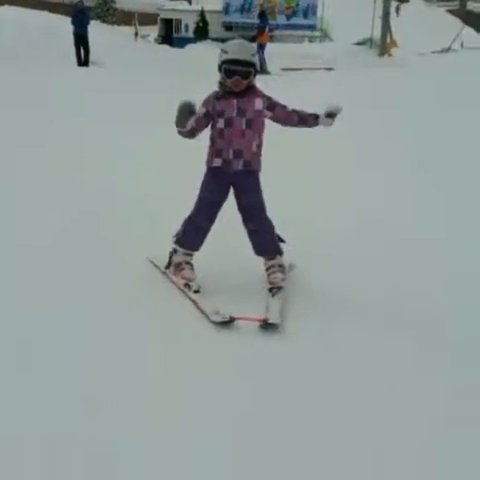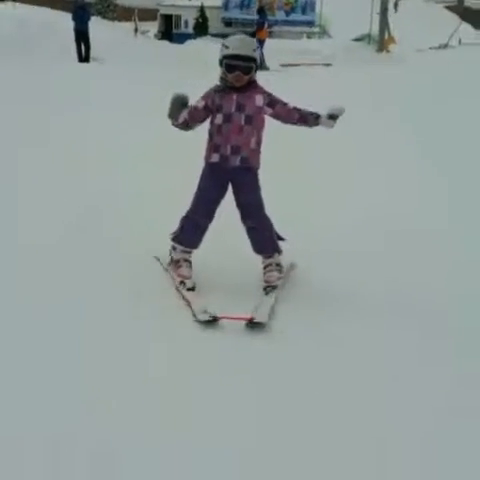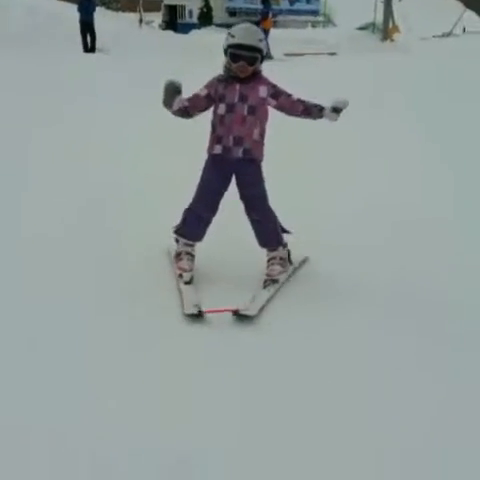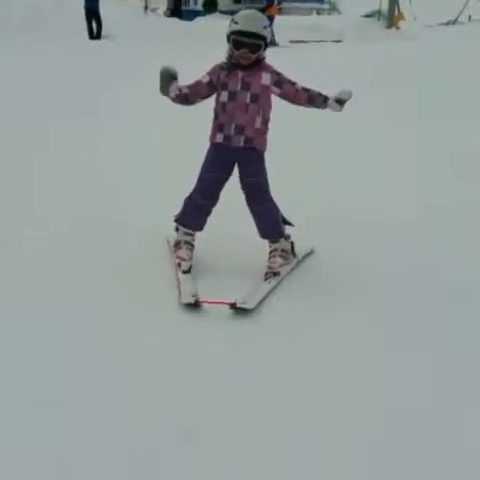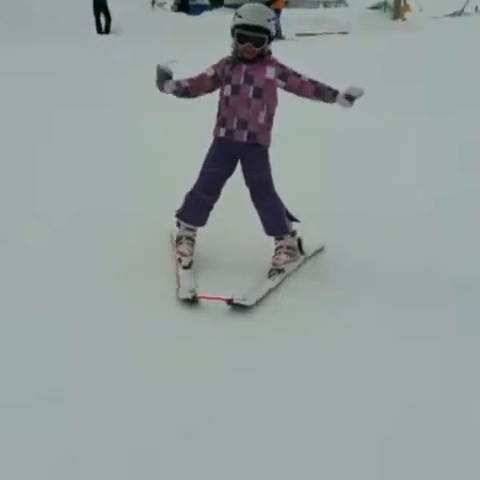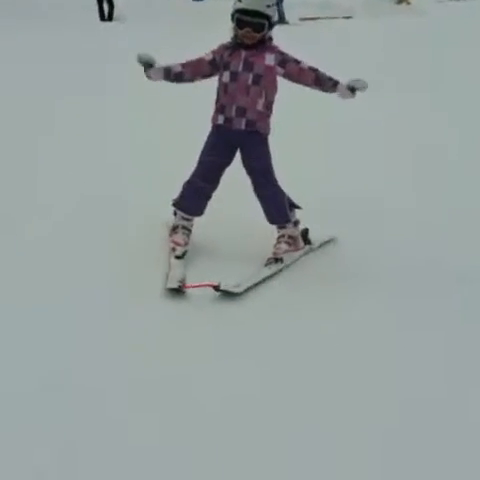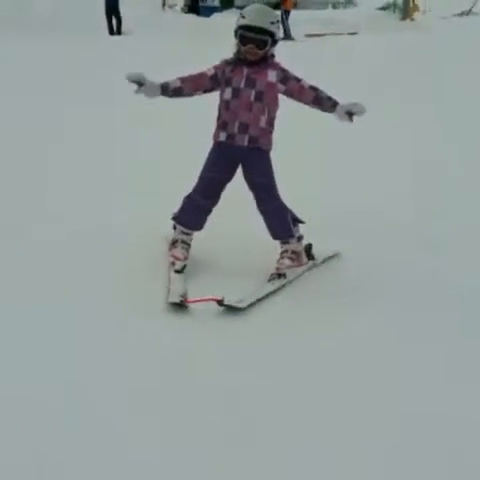
dt=0.1s
person 1, frame 1
left shoulder: (260, 100)
right shoulder: (214, 100)
left elbow: (288, 116)
right elbow: (191, 130)
left wrist: (320, 119)
right wrist: (184, 122)
left hip: (248, 170)
right hip: (218, 168)
left knee: (256, 217)
right knee: (202, 214)
left ankle: (274, 261)
right ankle: (181, 257)
person 1, frame 2
left shoulder: (261, 96)
right shoulder: (215, 95)
left elbow: (290, 113)
right elbow: (191, 119)
left wrist: (322, 119)
right wrist: (178, 114)
left hip: (247, 166)
right hip: (216, 164)
left knee: (254, 215)
right knee: (200, 211)
left ankle: (272, 260)
right ankle: (180, 255)
person 1, frame 3
left shoulder: (265, 88)
right shoulder: (217, 85)
left elbow: (293, 104)
right elbow: (191, 108)
left wrist: (325, 111)
right wrist: (174, 101)
left hip: (250, 158)
right hip: (219, 155)
left knee: (258, 207)
right knee: (203, 204)
left ankle: (277, 253)
right ankle: (184, 248)
person 1, frame 4
left shoulder: (269, 75)
right shoulder: (220, 72)
left elbow: (297, 93)
right elbow: (193, 92)
left wrist: (329, 102)
right wrist: (172, 89)
left hip: (252, 147)
right hip: (220, 144)
left knee: (259, 198)
right knee: (204, 193)
left ankle: (280, 244)
right ankle: (184, 238)
person 1, frame 5
left shoulder: (274, 69)
right shoulder: (226, 66)
left elbow: (304, 85)
right elbow: (197, 86)
left wrist: (338, 96)
right wrist: (170, 85)
left hip: (256, 143)
right hip: (224, 139)
left knee: (263, 193)
right knee: (205, 188)
left ankle: (286, 241)
right ankle: (185, 233)
person 1, frame 6
left shoulder: (274, 56)
right shoulder: (225, 52)
left elbow: (306, 73)
right elbow: (195, 68)
left wrist: (339, 87)
right wrist: (161, 72)
left hip: (256, 131)
right hip: (223, 127)
left knee: (265, 183)
right knee: (203, 177)
left ankle: (289, 230)
right ankle: (182, 221)
person 1, frame 7
left shoulder: (276, 73)
right shoulder: (227, 68)
left elbow: (305, 91)
right elbow: (196, 83)
left wrist: (337, 107)
right wrist: (157, 88)
left hip: (257, 147)
right hip: (224, 143)
left knee: (268, 198)
right knee: (204, 192)
left ankle: (293, 244)
right ankle: (181, 236)
